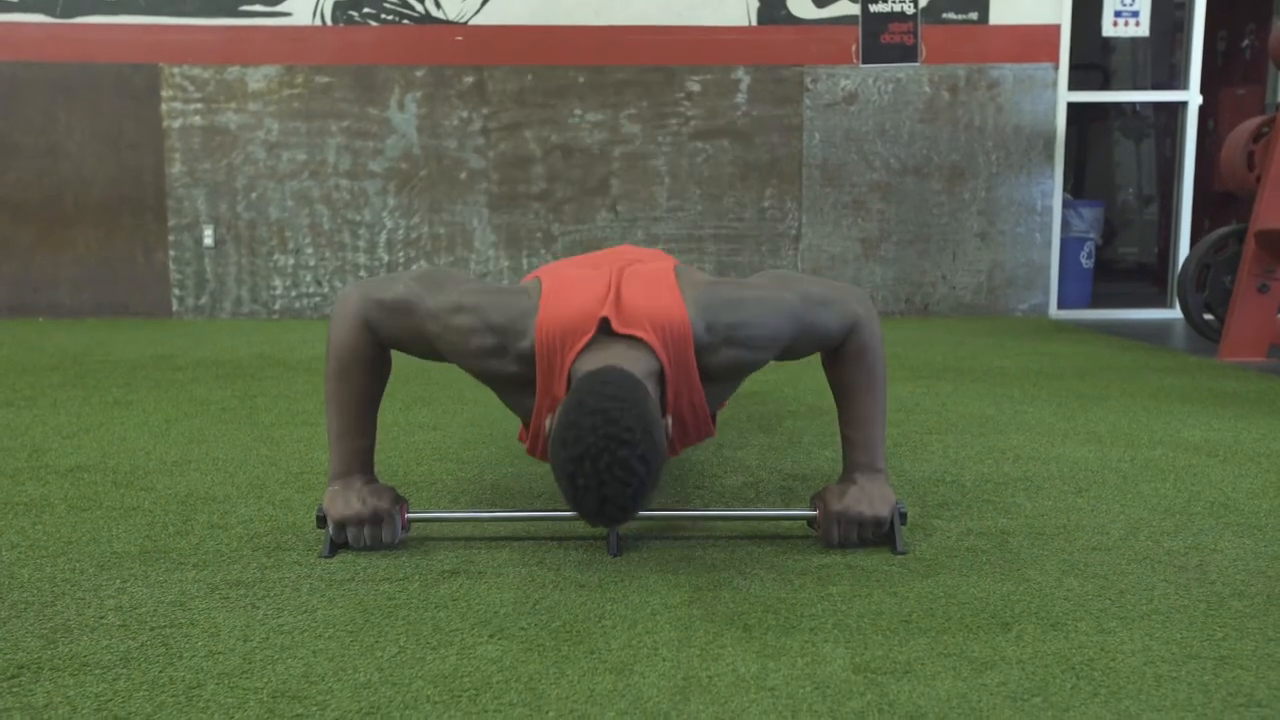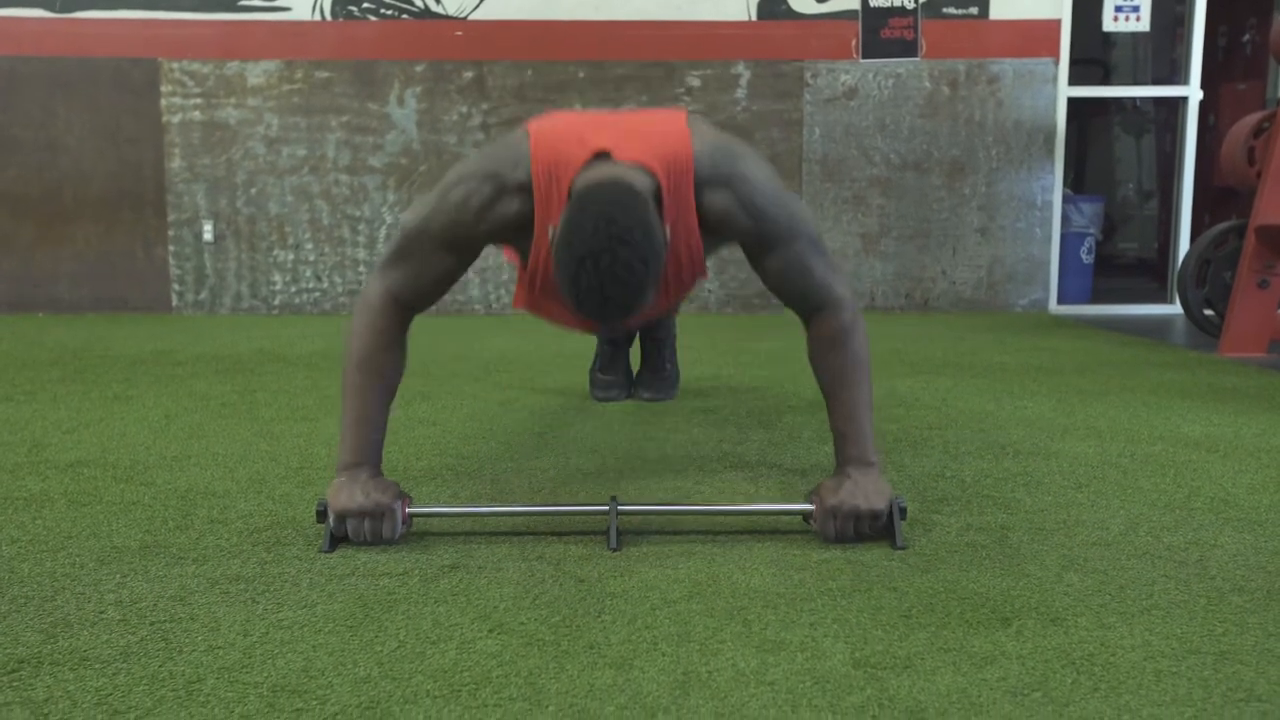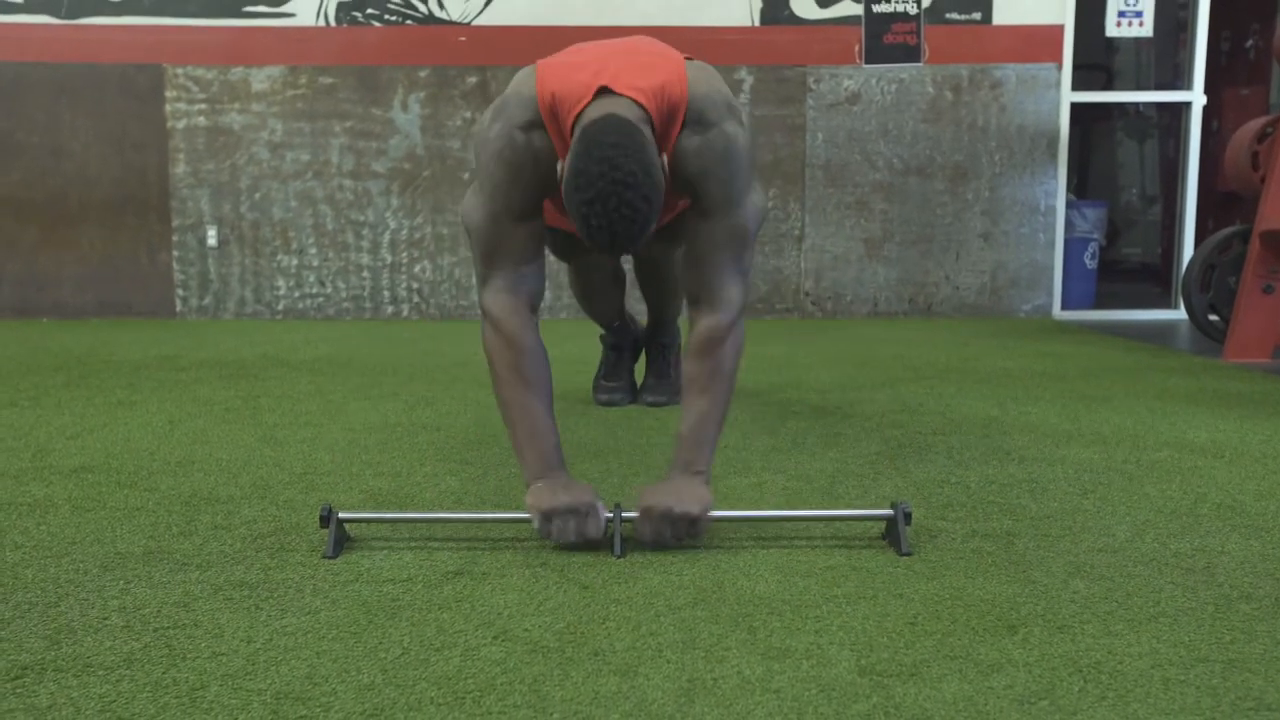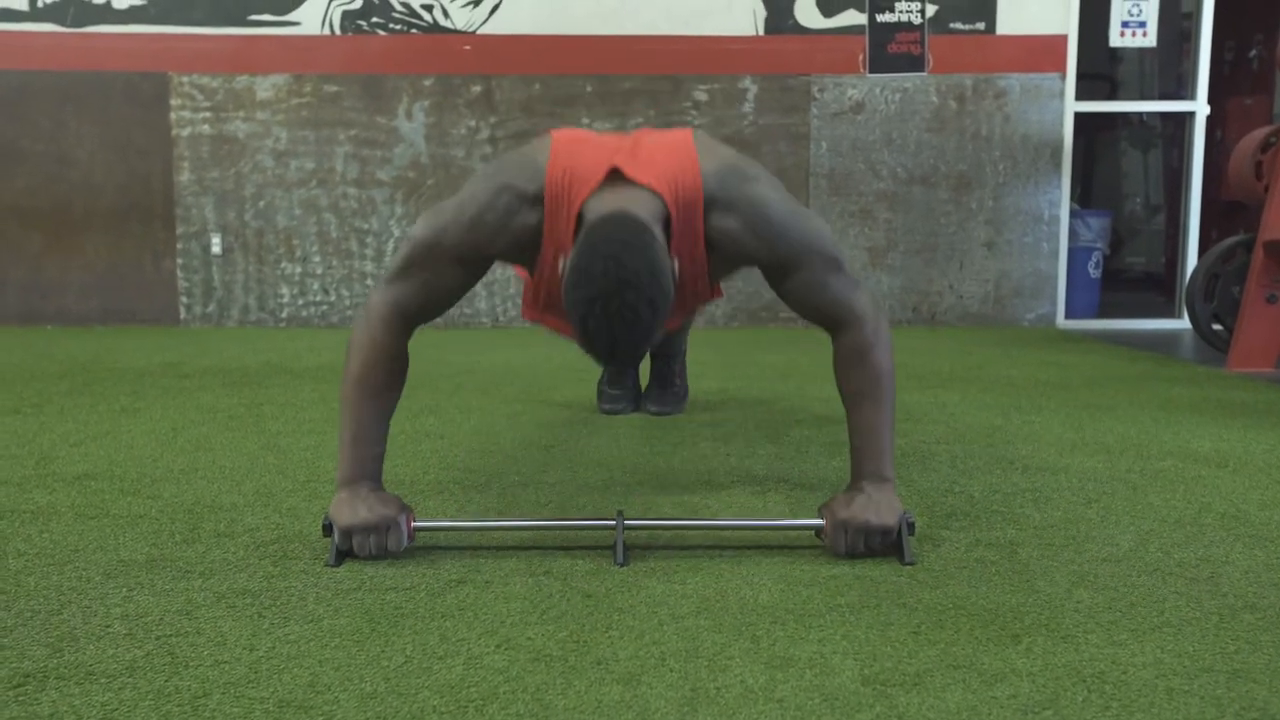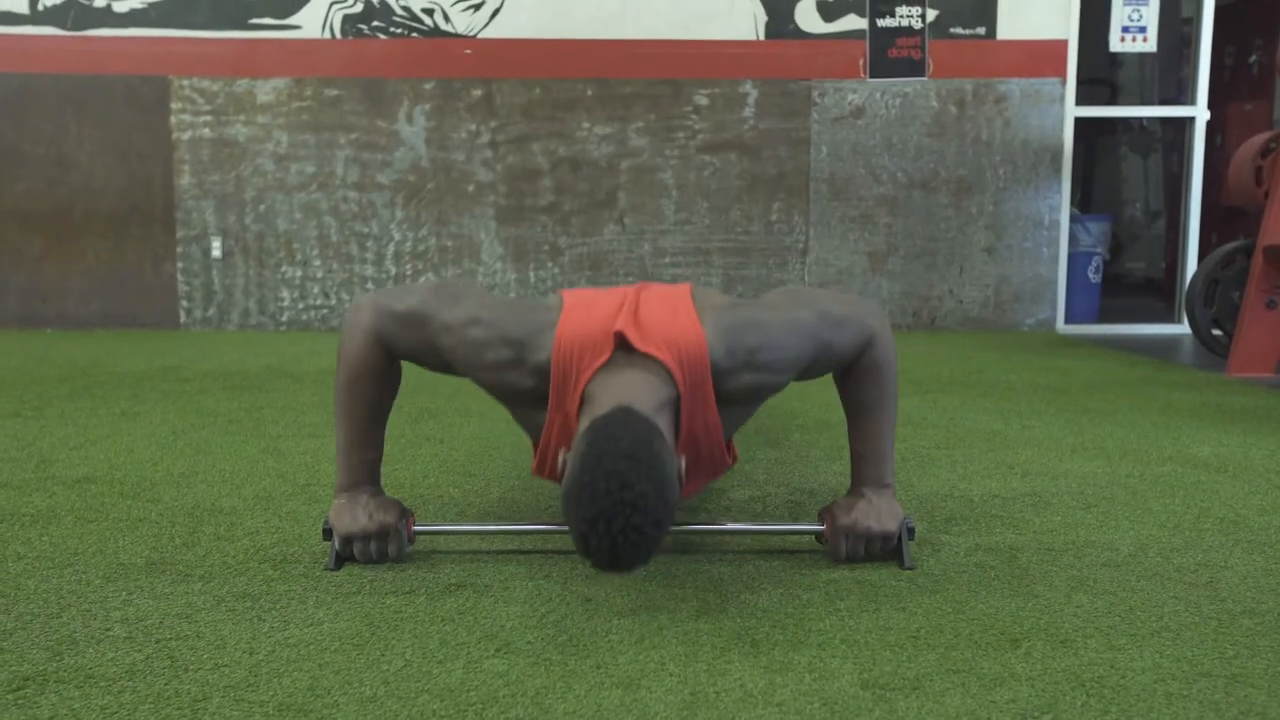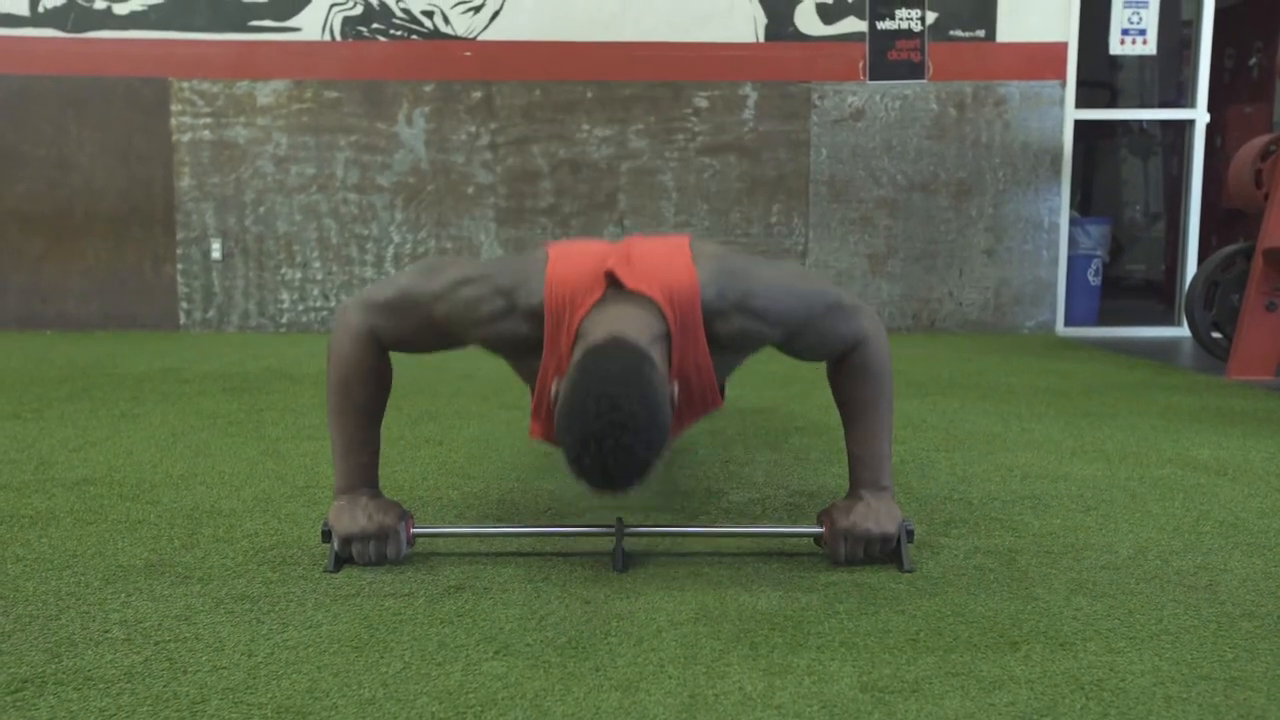
dt=0.4s
person 1, frame 1
left shoulder: (717, 335)
right shoulder: (511, 341)
left elbow: (856, 316)
right elbow: (355, 308)
left wrist: (866, 473)
right wrist: (349, 477)
left hip: (671, 316)
right hip: (564, 307)
person 1, frame 2
left shoulder: (725, 183)
right shoulder: (498, 187)
left elbow: (829, 304)
right elbow: (386, 299)
left wrist: (859, 463)
right wrist: (356, 467)
left hip: (668, 226)
right hip: (550, 215)
left ankle: (657, 336)
right ankle: (612, 341)
person 1, frame 3
left shoulder: (709, 131)
right shoulder: (516, 133)
left elbow: (720, 304)
right elbow: (504, 301)
left wrist: (690, 473)
right wrist: (545, 476)
left hip: (673, 137)
left ankle: (664, 338)
right ankle: (618, 337)
person 1, frame 4
left shoulder: (731, 208)
right shoulder: (513, 203)
left elbow: (856, 319)
right elbow: (386, 311)
left wrist: (874, 479)
right wrist: (357, 481)
left ankle: (671, 359)
right ankle: (619, 362)
person 1, frame 5
left shoulder: (728, 357)
right shoulder: (526, 358)
left elbow: (869, 329)
right elbow: (368, 318)
left wrist: (875, 487)
right wrist: (354, 488)
person 1, frame 6
left shoulder: (727, 303)
right shoulder: (515, 305)
left elbow: (863, 333)
right elbow: (357, 320)
left wrist: (873, 492)
right wrist: (354, 493)
